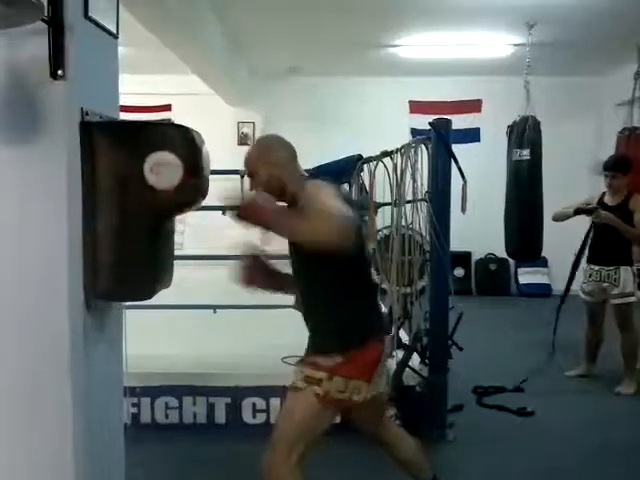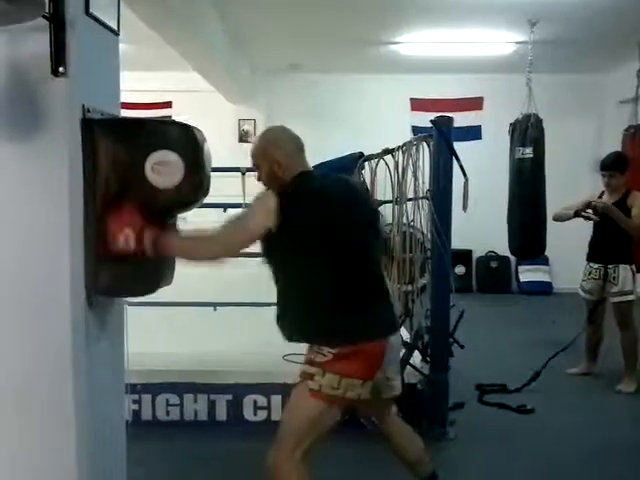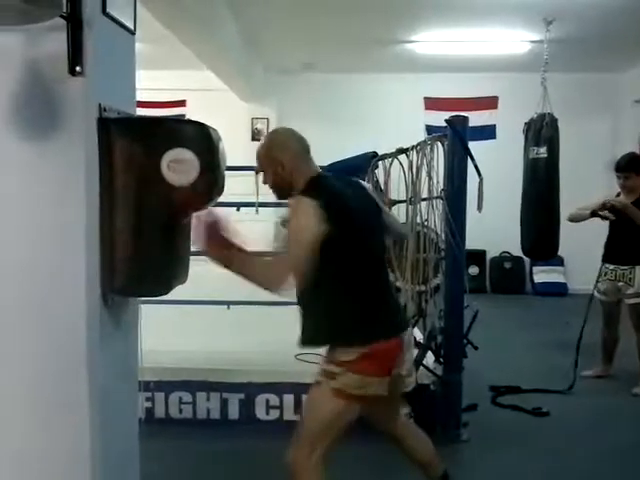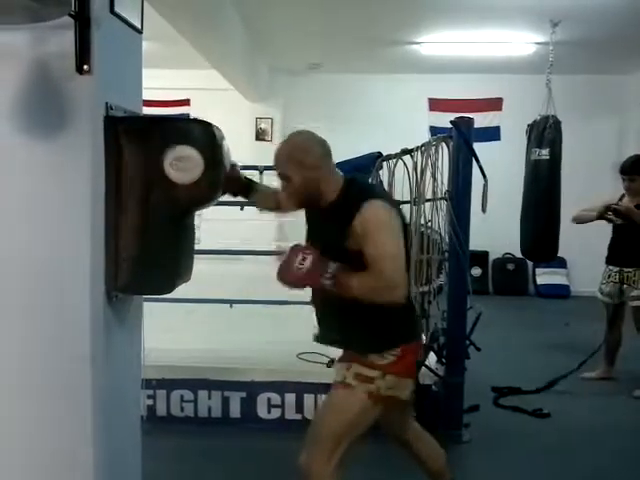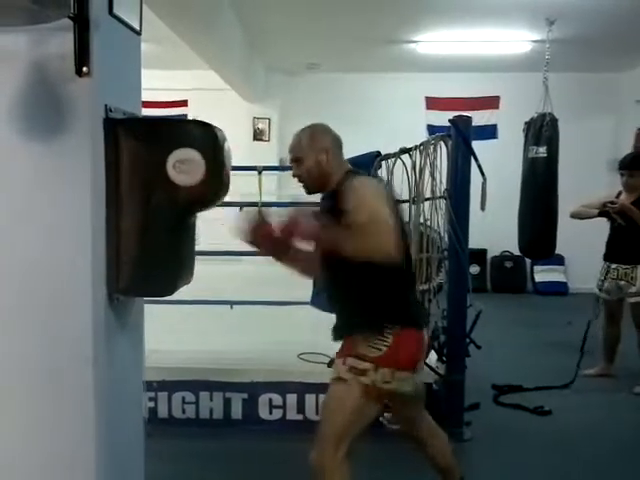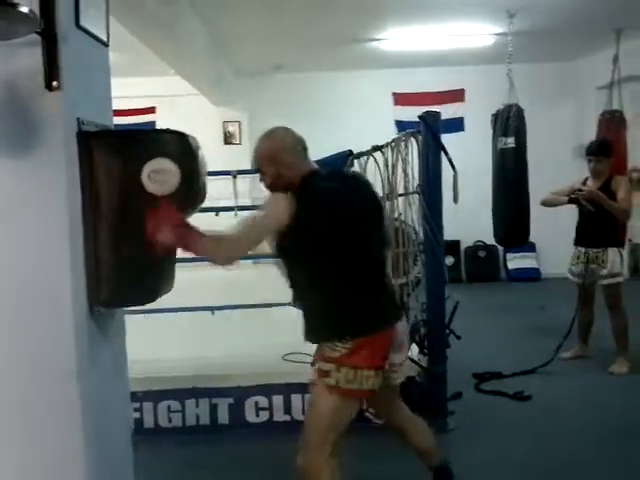
dt=0.5s
person 1, frame 1
left shoulder: (316, 194)
right shoulder: (302, 208)
left elbow: (337, 230)
left wrist: (269, 216)
right wrist: (269, 275)
left hip: (343, 351)
right hip: (362, 342)
right knee: (377, 425)
person 1, frame 2
left shoulder: (280, 200)
right shoulder: (353, 190)
left elbow: (217, 246)
left wrist: (148, 237)
left hip: (346, 349)
right hip: (384, 336)
right knee: (385, 419)
person 1, frame 3
left shoulder: (310, 206)
right shoulder: (355, 190)
left elbow: (277, 276)
right elbow: (394, 227)
left wrist: (225, 251)
left hip: (361, 348)
right hip: (392, 334)
right knee: (392, 421)
person 1, frame 4
left shoulder: (371, 209)
right shoulder: (321, 201)
left elbow: (392, 289)
right elbow: (280, 201)
left wrist: (326, 275)
right wrist: (238, 184)
left hip: (383, 350)
right hip: (395, 340)
right knee: (402, 426)
person 1, frame 5
left shoulder: (361, 190)
right shoulder: (335, 201)
left elbow: (384, 247)
right elbow: (320, 267)
left wrist: (319, 231)
right wrist: (275, 243)
left hip: (383, 337)
right hip: (399, 331)
right knee: (416, 422)
person 1, frame 6
left shoulder: (288, 203)
right shoulder: (356, 183)
left elbow: (227, 250)
left wrist: (179, 233)
left hip: (350, 341)
right hip: (389, 326)
right knee: (392, 409)
person 2, frame 1
right shoulder: (595, 200)
right elbow: (556, 216)
left wrist: (613, 220)
right wrist: (577, 210)
left hip: (620, 270)
right hip: (594, 268)
right knee: (593, 321)
right ankle: (588, 365)
person 2, frame 2
right shoulder: (595, 197)
right elbow: (557, 216)
left wrist: (611, 210)
right wrist: (577, 213)
left hip: (620, 268)
right hip: (593, 266)
right knee: (593, 318)
right ankle: (589, 363)
person 2, frame 3
right shoulder: (612, 198)
right elbow: (572, 216)
right wrist: (594, 212)
right hip: (609, 267)
right knee: (609, 320)
right ankle: (605, 366)
person 2, frame 4
right shoulder: (615, 201)
right elbow: (576, 217)
right wrist: (600, 215)
right hip: (613, 268)
right knee: (612, 321)
right ankle: (607, 368)
person 2, frame 5
right shoulder: (612, 197)
right elbow: (575, 212)
right wrist: (601, 212)
right hip: (611, 265)
right knee: (611, 317)
right ankle: (606, 365)
person 2, frame 6
left shoulder: (618, 183)
right shoulder: (580, 183)
left elbow: (625, 214)
right elbow: (545, 200)
left wrist: (598, 197)
right wrist: (570, 199)
left hip: (608, 250)
right hip: (582, 250)
left knee: (614, 304)
right knee: (584, 300)
left ankle: (623, 356)
right ankle: (582, 347)
